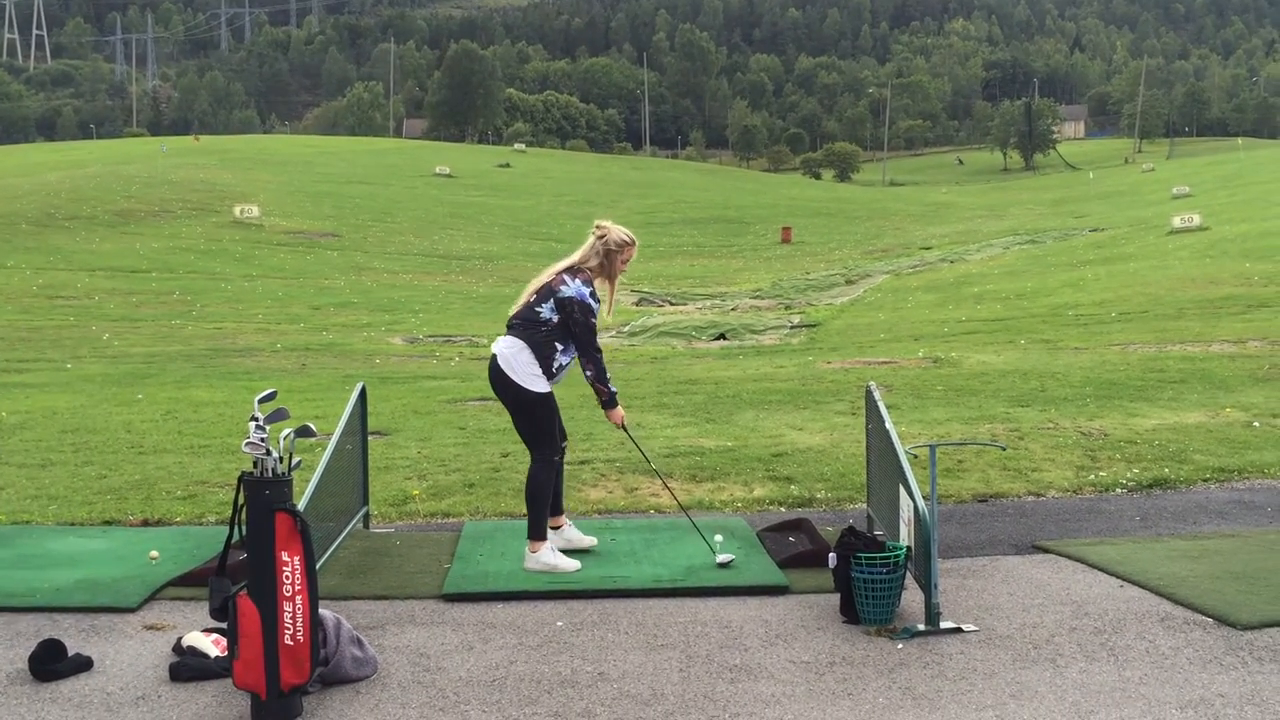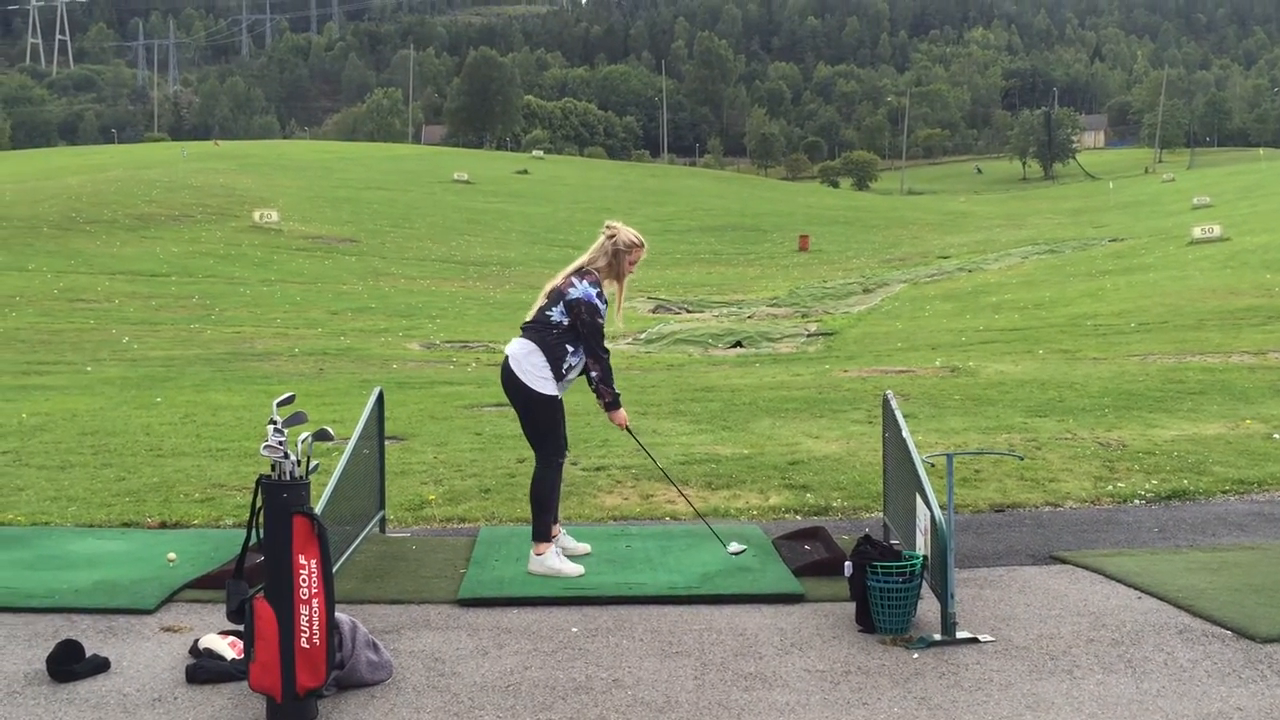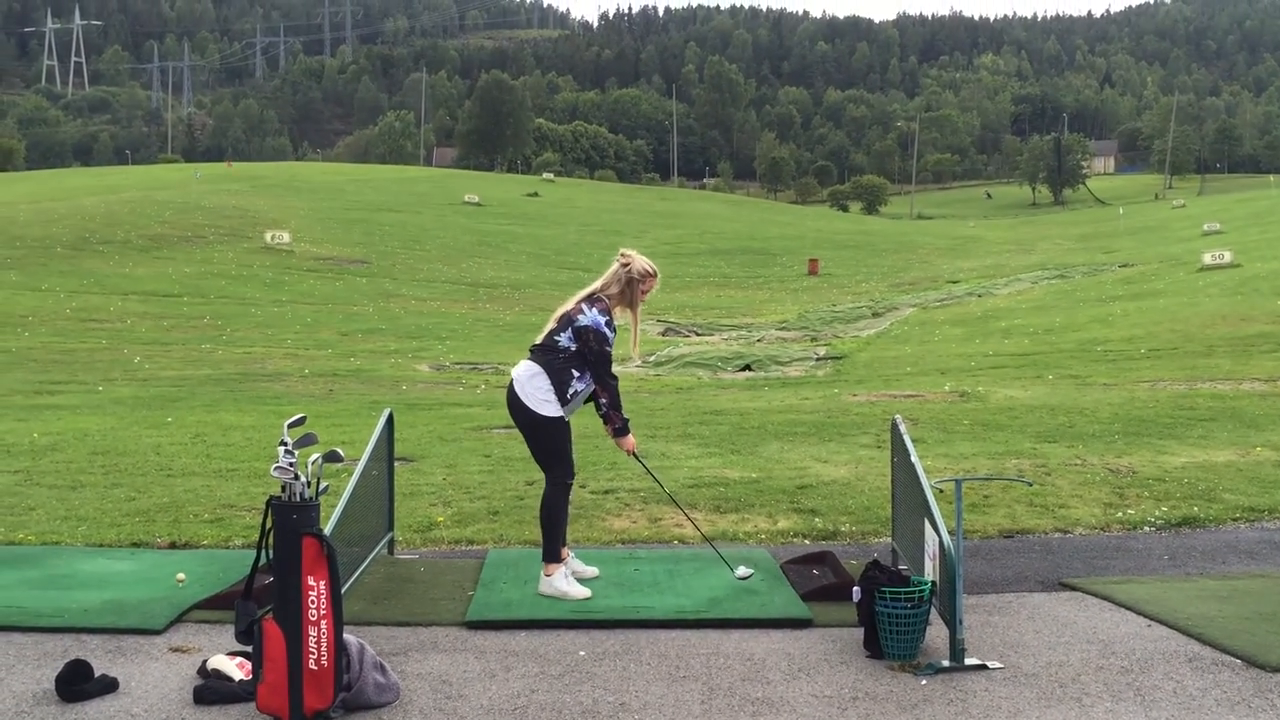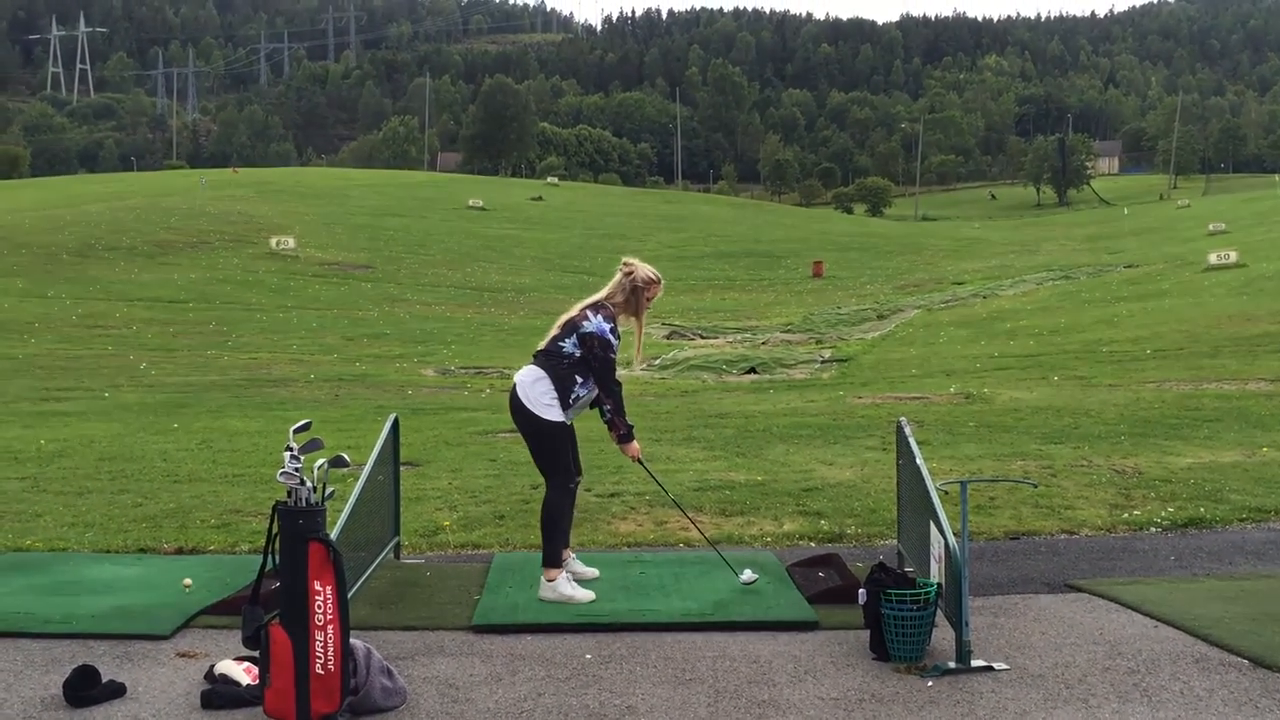
dt=0.7s
person 1, frame 1
left shoulder: (572, 278)
right shoulder: (580, 291)
left elbow: (582, 347)
right elbow: (589, 352)
left wrist: (606, 393)
right wrist: (610, 402)
left hip: (514, 367)
right hip: (520, 372)
left knee: (555, 444)
right knee: (546, 453)
left ankle: (558, 527)
right ankle: (537, 549)
person 1, frame 2
left shoulder: (583, 282)
right shoulder: (586, 291)
left elbow: (585, 348)
right elbow: (596, 351)
left wrist: (601, 393)
right wrist: (612, 403)
left hip: (530, 372)
right hip: (531, 375)
left knee: (556, 453)
right knee: (549, 457)
left ankle: (552, 534)
right ankle: (542, 553)
person 1, frame 3
left shoulder: (593, 308)
right shoulder: (596, 318)
left elbow: (594, 375)
right elbow: (603, 378)
left wrist: (608, 419)
right wrist: (620, 428)
left hip: (542, 396)
right hip: (536, 398)
left knee: (564, 475)
right knee: (559, 478)
left ankle: (561, 555)
right ankle: (552, 573)
person 1, frame 4
left shoulder: (598, 315)
right shoulder: (600, 325)
left elbow: (598, 381)
right elbow: (608, 384)
left wrist: (612, 425)
right wrist: (625, 436)
left hip: (538, 398)
right hip: (538, 402)
left knee: (570, 477)
right knee: (560, 483)
left ankle: (562, 557)
right ankle: (552, 579)
